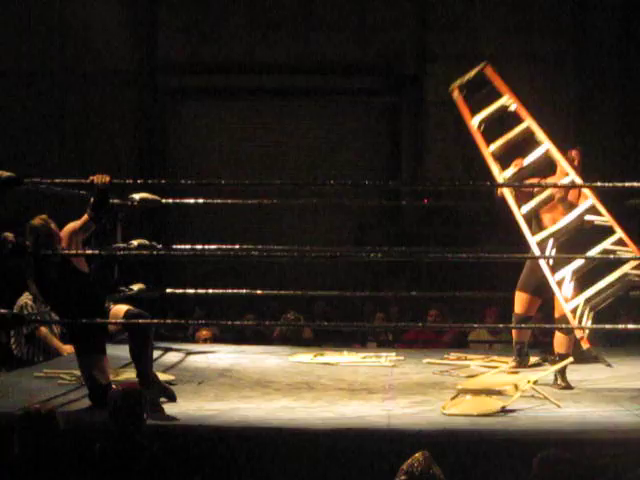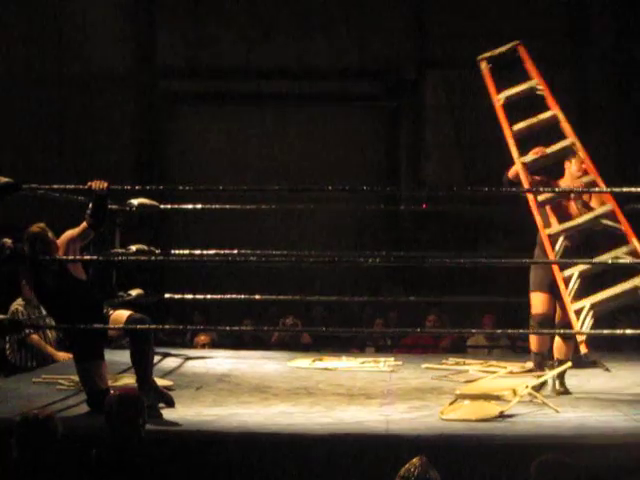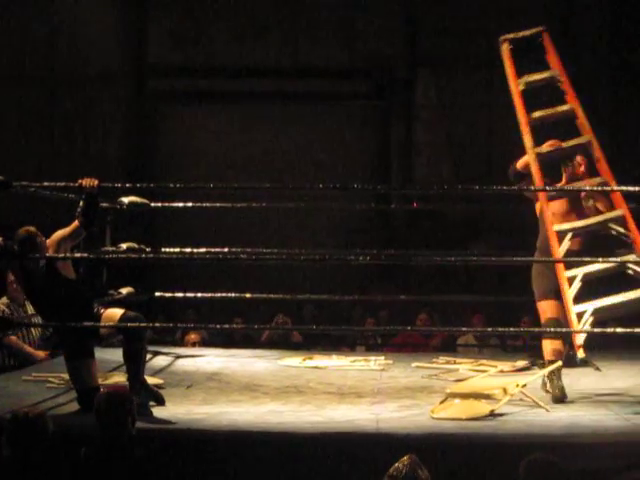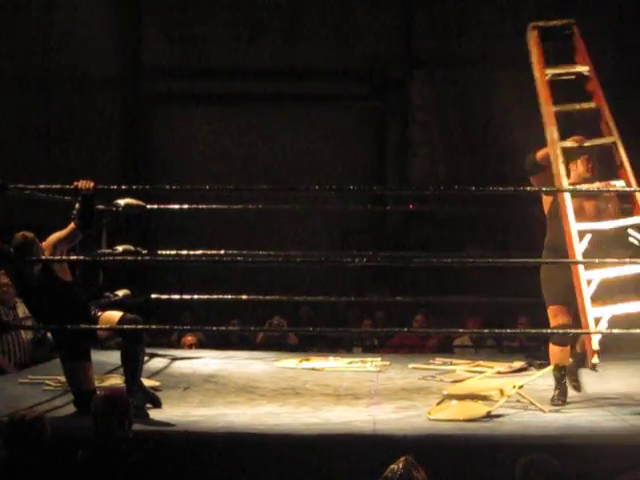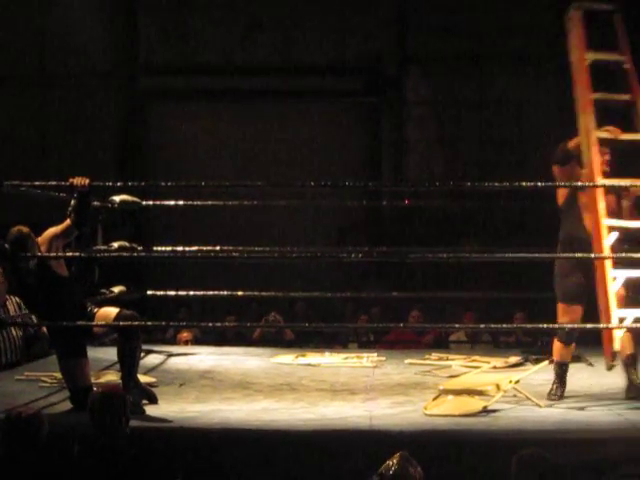
dt=0.2s
person 1, frame 1
left shoulder: (577, 189)
right shoulder: (536, 185)
left wrist: (566, 200)
right hip: (538, 258)
left knee: (565, 317)
right knee: (521, 314)
left ankle: (560, 372)
right ankle: (520, 358)
person 1, frame 2
left shoulder: (587, 194)
right shoulder: (545, 186)
right elbow: (510, 180)
left wrist: (588, 198)
right wrist: (528, 158)
right hip: (545, 258)
left knee: (567, 323)
right knee: (540, 317)
left ankle: (558, 377)
right ankle: (539, 370)
person 1, frame 3
left shoulder: (588, 197)
right elbow: (515, 174)
left wrist: (595, 198)
right hip: (547, 263)
left knee: (567, 326)
right knee: (552, 322)
left ankle: (551, 374)
right ankle: (555, 380)
person 1, frame 4
left shoulder: (596, 195)
right shoulder: (554, 188)
left elbow: (614, 221)
right elbow: (532, 166)
left wrist: (611, 201)
right wrist: (561, 145)
right hip: (557, 262)
right knee: (561, 326)
left ankle: (574, 363)
right ankle: (559, 386)
person 1, frame 5
left shoulder: (610, 188)
right shoulder: (570, 179)
right elbow: (559, 157)
right hip: (573, 258)
right knee: (568, 325)
right ankle: (558, 381)
person 2, frame 1
left shoulder: (69, 237)
right shoulder: (31, 264)
left elbow: (95, 216)
left wrist: (101, 190)
left hip: (102, 310)
right hip: (80, 326)
left knee: (137, 318)
right knee: (101, 397)
left ankle: (148, 383)
person 2, frame 2
left shoulder: (67, 245)
right shoulder: (29, 270)
left elbow: (94, 222)
left wrist: (99, 196)
left hip: (100, 315)
right hip: (79, 333)
left knee: (139, 323)
right knee: (99, 402)
left ankle: (147, 388)
person 2, frame 3
left shoulder: (56, 245)
right shoulder: (17, 269)
left elbow: (85, 222)
left wrist: (90, 195)
left hip: (91, 313)
right hip: (69, 331)
left knee: (133, 321)
right knee: (90, 400)
left ankle: (138, 387)
person 2, frame 4
left shoulder: (53, 247)
right shoulder: (14, 273)
left elbow: (82, 225)
left wrist: (86, 197)
left hip: (88, 317)
right hip: (66, 334)
left knee: (131, 324)
right knee: (86, 403)
left ankle: (134, 389)
person 2, frame 5
left shoulder: (48, 243)
right shoulder: (11, 271)
left elbow: (77, 221)
left wrist: (82, 193)
left hip: (84, 313)
right hip: (61, 330)
left knee: (128, 320)
right knee: (82, 399)
left ankle: (130, 385)
